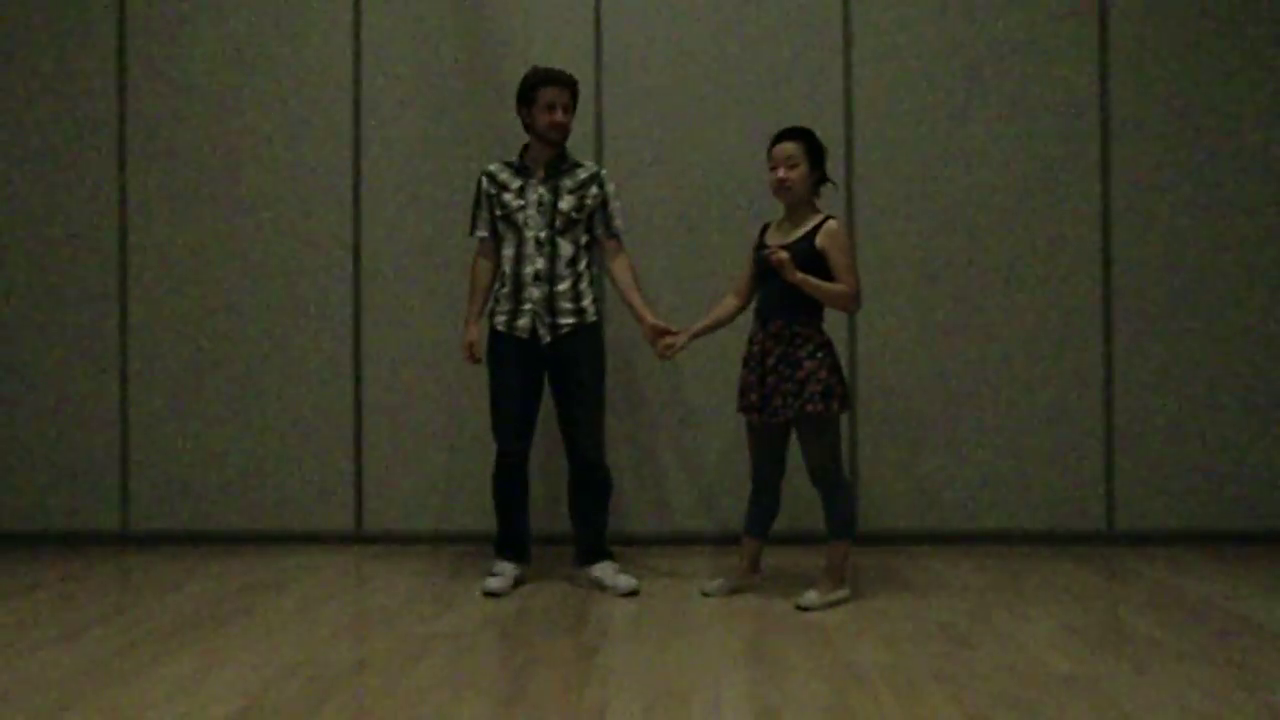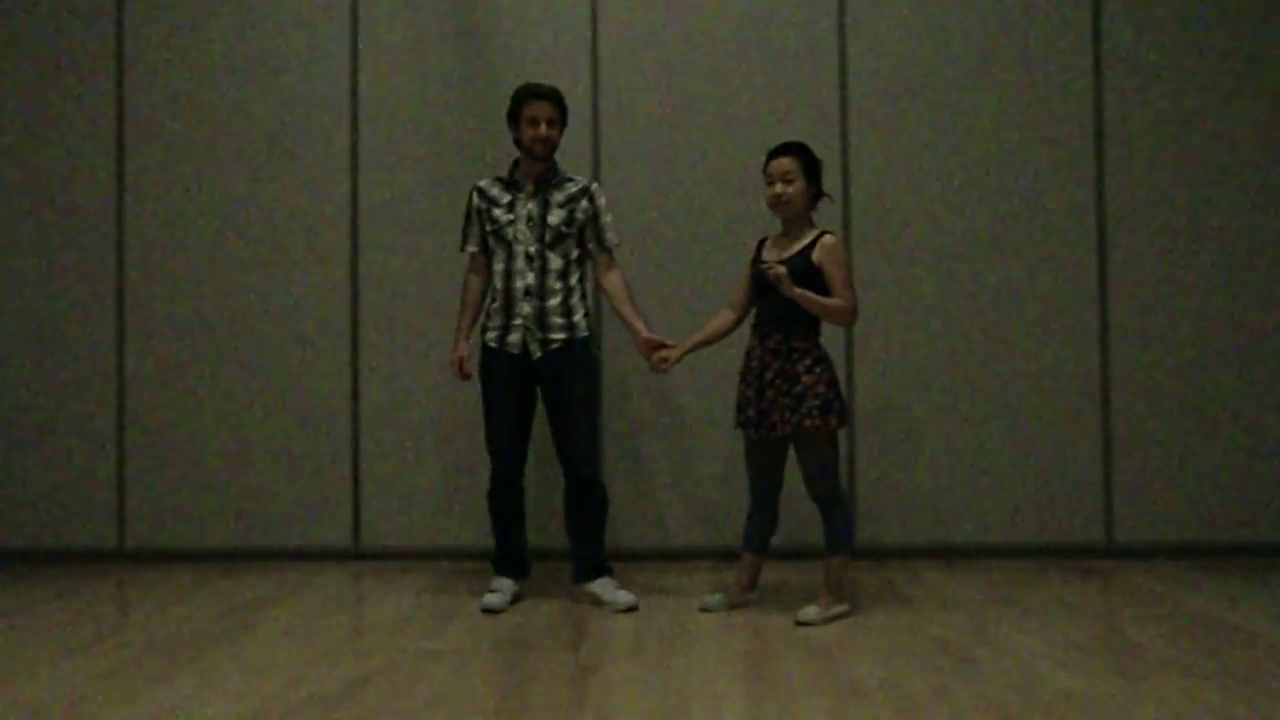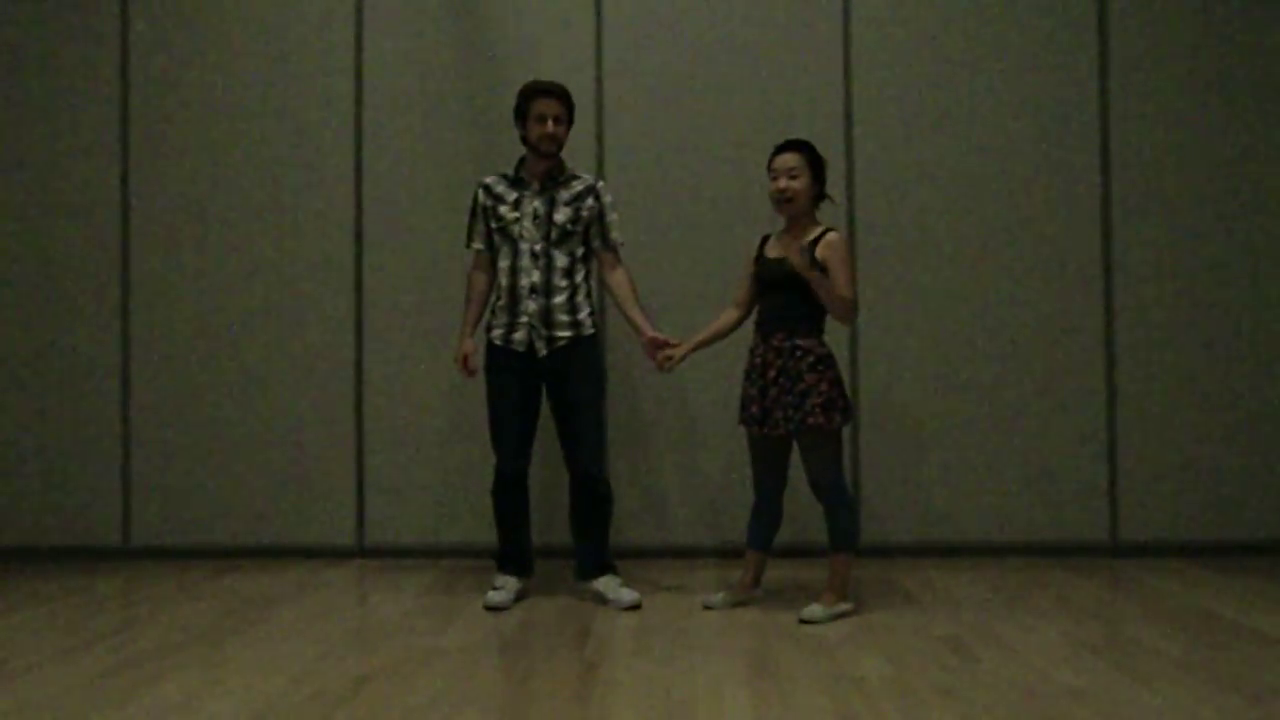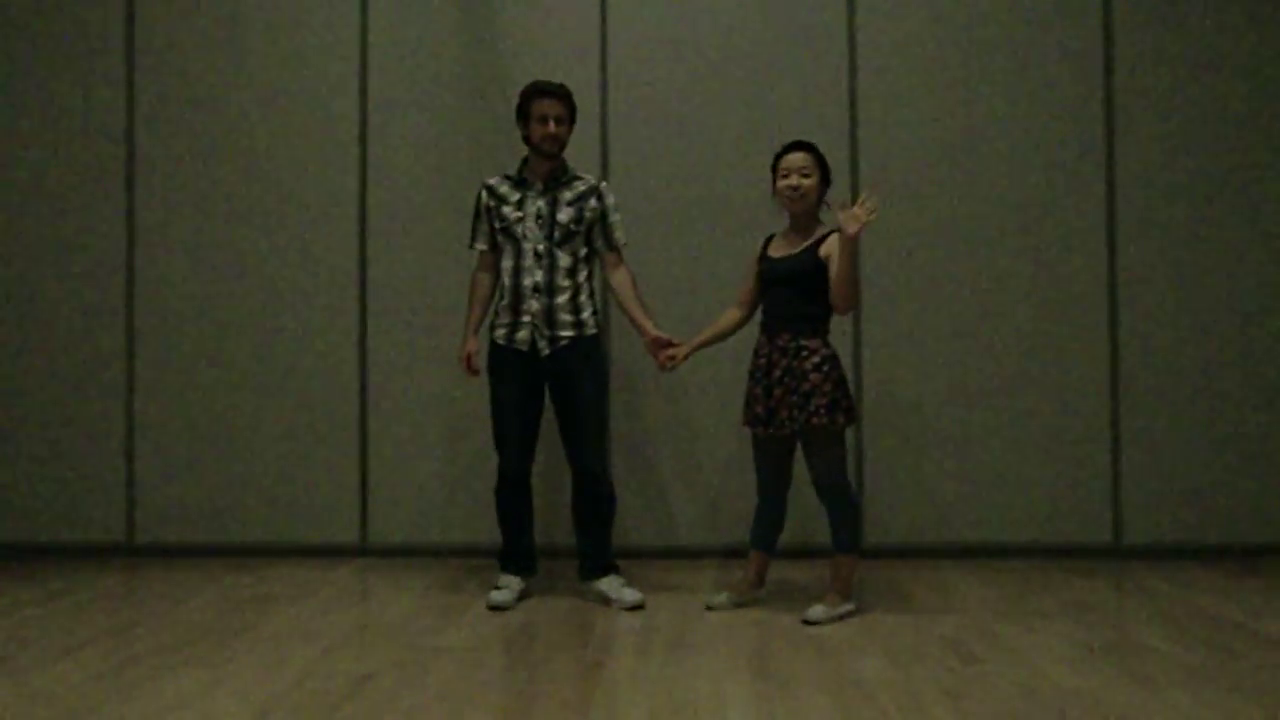
dt=0.7s
person 1, frame 1
left shoulder: (592, 181)
right shoulder: (495, 179)
left elbow: (614, 255)
right elbow: (486, 256)
left wrist: (645, 316)
right wrist: (472, 321)
left hip: (576, 331)
right hip: (512, 332)
left knee: (587, 450)
right knee: (510, 451)
left ankle: (595, 556)
right ankle: (510, 556)
person 1, frame 2
left shoulder: (583, 194)
right shoulder: (485, 195)
left elbow: (606, 267)
right elbow: (477, 272)
left wrist: (639, 330)
right wrist: (461, 337)
left hip: (568, 345)
right hip: (504, 348)
left knee: (582, 465)
right knee: (505, 467)
left ankle: (594, 572)
right ankle: (508, 572)
person 1, frame 3
left shoulder: (590, 192)
right shoulder: (491, 192)
left elbow: (612, 266)
right elbow: (482, 268)
left wrist: (644, 328)
right wrist: (467, 333)
left hip: (575, 344)
right hip: (509, 345)
left knee: (588, 463)
right knee: (510, 465)
left ankle: (597, 570)
right ankle: (512, 570)
person 1, frame 4
left shoulder: (593, 193)
right shoulder: (494, 192)
left elbow: (614, 266)
right elbow: (486, 268)
left wrist: (647, 328)
right wrist: (470, 333)
left hip: (577, 343)
right hip: (512, 345)
left knee: (590, 463)
right knee: (513, 464)
left ankle: (600, 570)
right ankle: (515, 570)
person 2, frame 1
left shoulder: (828, 231)
right shoulder: (765, 233)
left elbow: (850, 298)
right elbow: (737, 299)
left wrist: (795, 275)
right wrist: (686, 336)
left hip: (808, 356)
right hip: (763, 356)
left knee: (824, 470)
right knee: (763, 472)
left ankle: (835, 578)
right ankle: (747, 568)
person 2, frame 2
left shoulder: (825, 246)
right shoulder: (762, 248)
left elbow: (847, 312)
right elbow: (734, 313)
left wrist: (793, 289)
right wrist: (681, 349)
left hip: (805, 371)
right hip: (761, 370)
left knee: (824, 485)
right knee: (762, 487)
left ankle: (834, 593)
right ankle: (744, 583)
person 2, frame 3
left shoulder: (827, 241)
right shoulder: (765, 245)
left elbow: (847, 311)
right elbow: (737, 310)
left wrist: (809, 272)
right wrist: (686, 348)
left hip: (809, 366)
right hip: (764, 366)
left knee: (827, 483)
right knee: (766, 485)
left ankle: (838, 592)
right ankle: (749, 581)
person 2, frame 4
left shoulder: (830, 242)
right shoulder: (767, 246)
left elbow: (843, 303)
right elbow: (741, 309)
left wrist: (849, 240)
right wrist: (689, 347)
left hip: (813, 367)
right hip: (768, 366)
left knee: (830, 483)
right knee: (769, 485)
left ankle: (842, 592)
right ankle: (752, 581)
